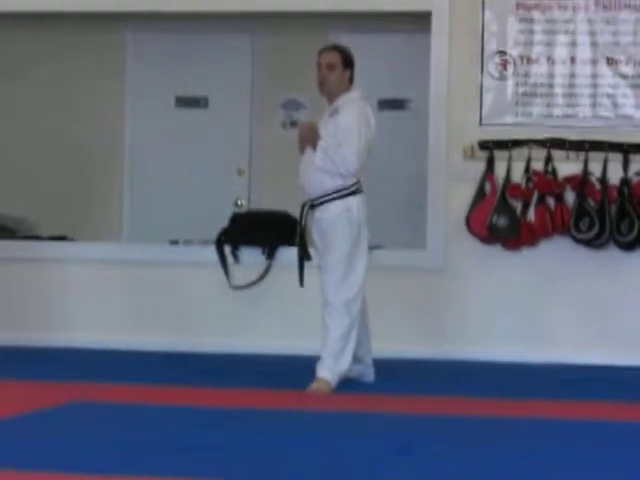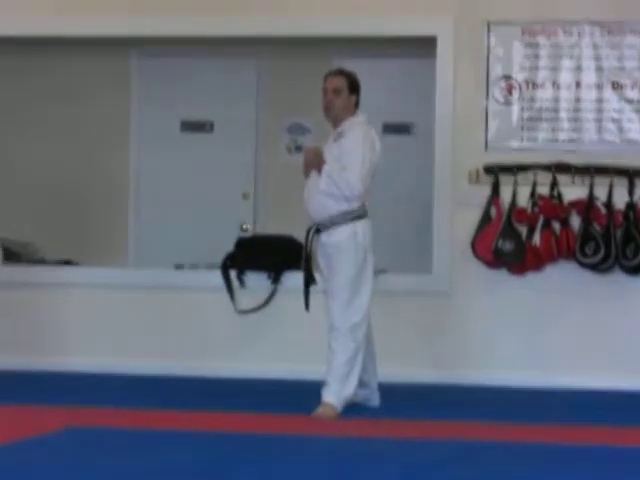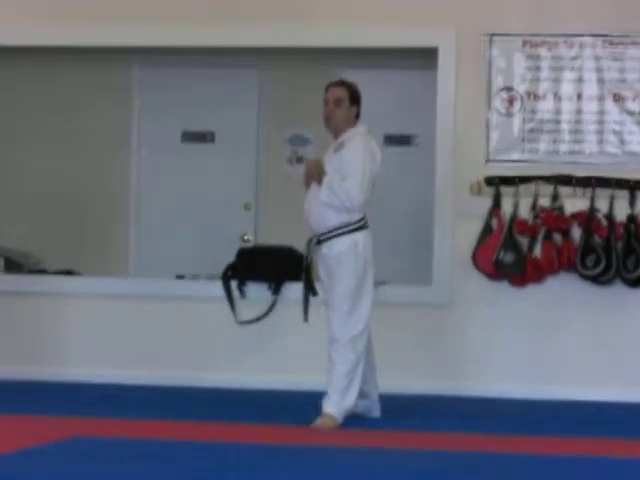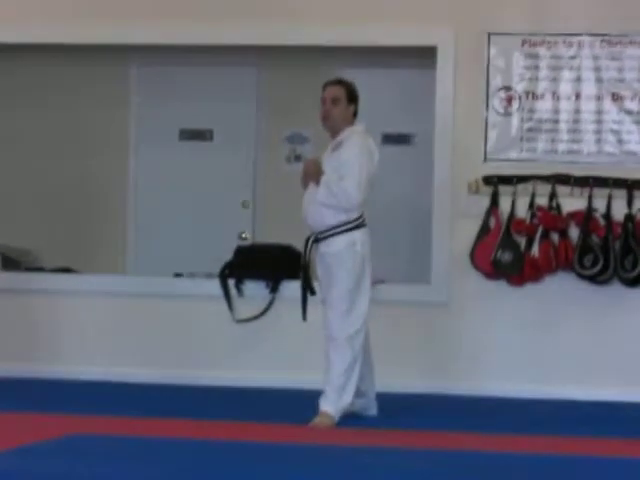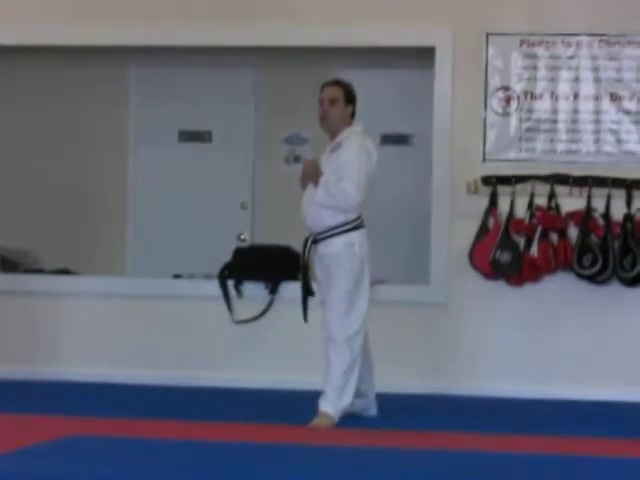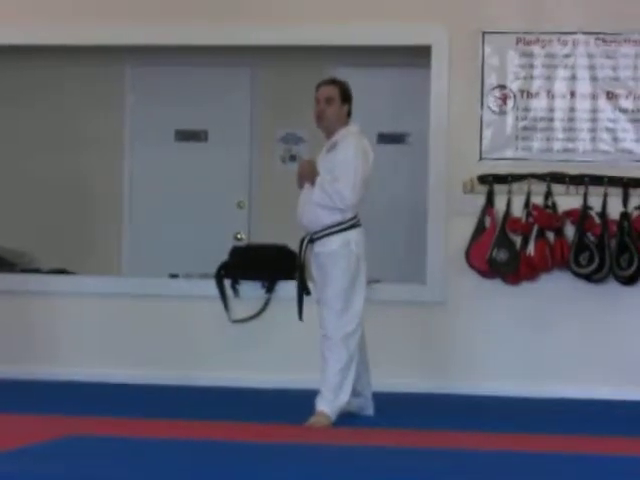
dt=0.2s
person 1, frame 1
left shoulder: (354, 110)
right shoulder: (334, 112)
left elbow: (349, 163)
left wrist: (316, 142)
right wrist: (308, 144)
left hip: (341, 209)
right hip: (326, 210)
left knee: (340, 292)
right knee: (347, 290)
left ankle: (329, 372)
right ankle: (358, 365)
person 1, frame 2
left shoulder: (358, 133)
right shoulder: (339, 136)
left elbow: (353, 186)
left wrist: (320, 166)
right wrist: (313, 169)
left hip: (347, 234)
right hip: (331, 234)
left knee: (345, 317)
right knee: (353, 315)
left ankle: (334, 396)
right ankle: (364, 389)
person 1, frame 3
left shoulder: (359, 144)
right shoulder: (339, 147)
left elbow: (353, 197)
left wrist: (321, 177)
right wrist: (313, 180)
left hip: (347, 245)
right hip: (332, 245)
left knee: (345, 328)
right knee: (353, 325)
left ankle: (335, 408)
right ankle: (364, 400)
person 1, frame 4
left shoulder: (357, 144)
right shoulder: (337, 146)
left elbow: (351, 196)
left wrist: (319, 177)
right wrist: (311, 180)
left hip: (345, 243)
right hip: (330, 244)
left knee: (342, 326)
right knee: (350, 324)
left ankle: (332, 406)
right ankle: (362, 399)
person 1, frame 5
left shoulder: (356, 144)
right shoulder: (336, 148)
left elbow: (350, 197)
left wrist: (317, 179)
right wrist: (311, 181)
left hip: (344, 244)
right hip: (328, 245)
left knee: (342, 327)
right knee: (350, 324)
left ankle: (331, 407)
right ankle: (361, 399)
person 1, frame 6
left shoulder: (352, 144)
right shoulder: (332, 147)
left elbow: (346, 197)
left wrist: (313, 178)
right wrist: (307, 180)
left hip: (340, 243)
right hip: (325, 244)
left knee: (338, 326)
right knee: (346, 324)
left ankle: (328, 406)
right ankle: (358, 399)
